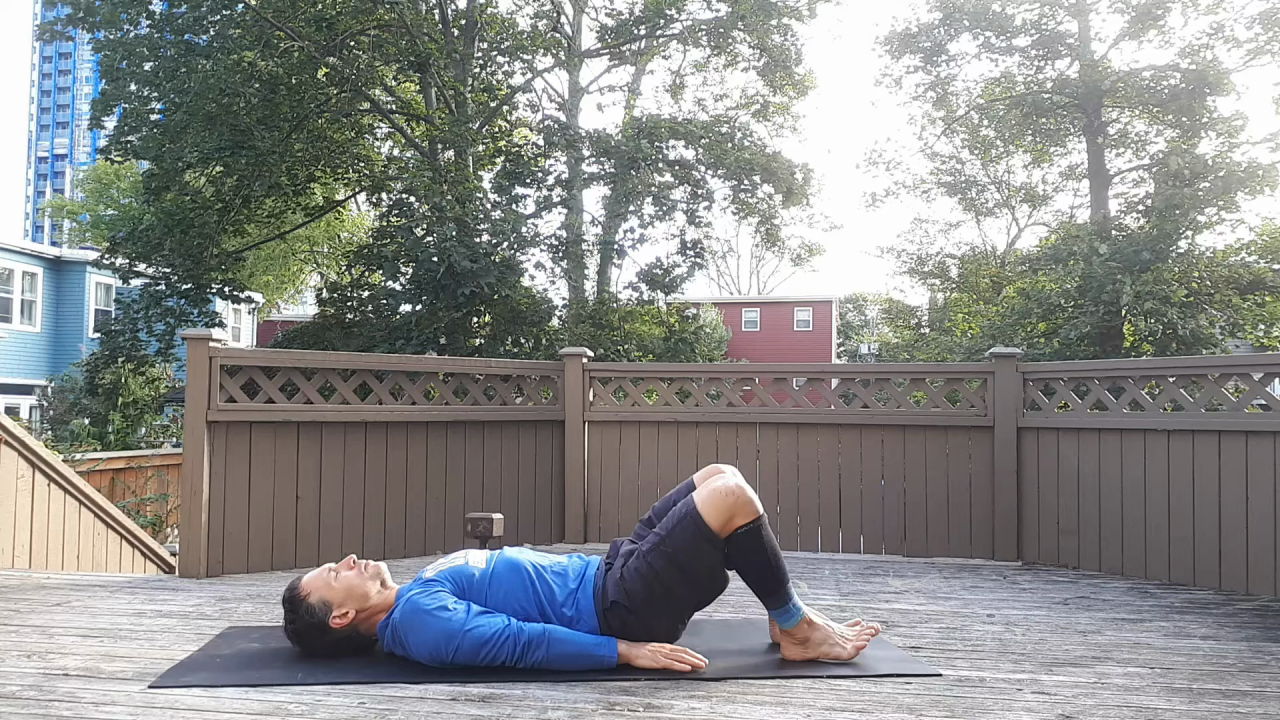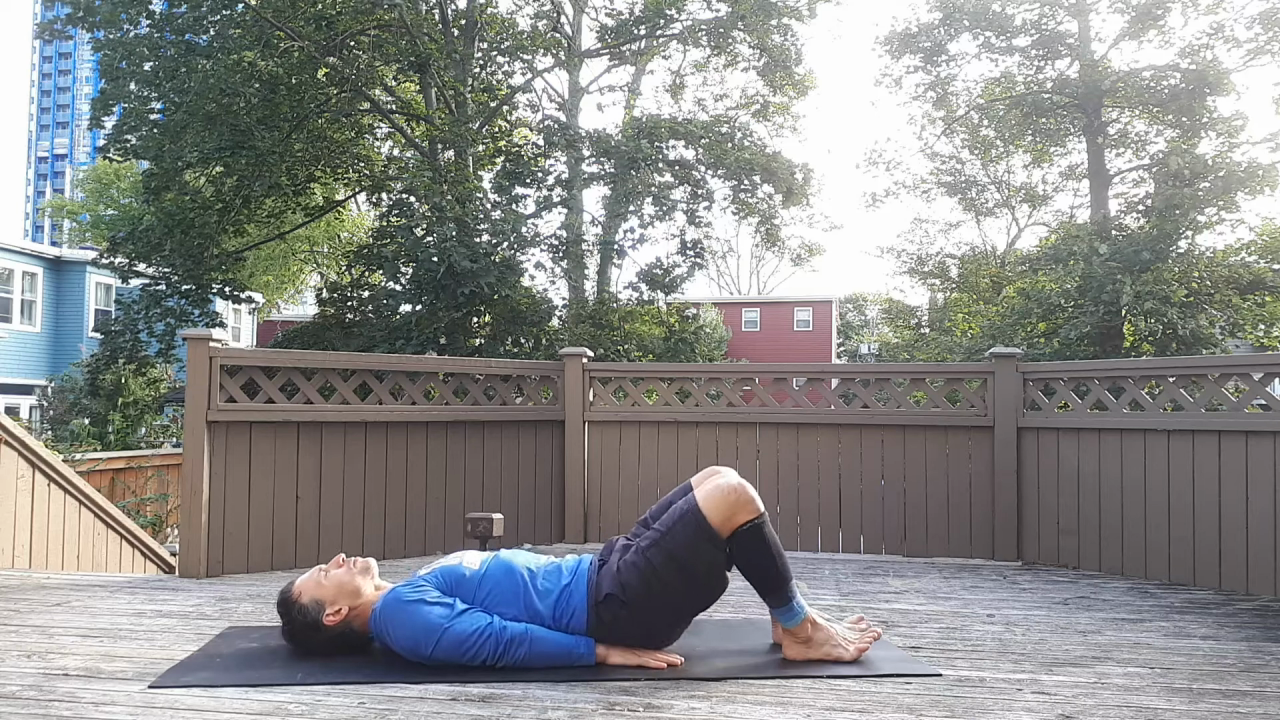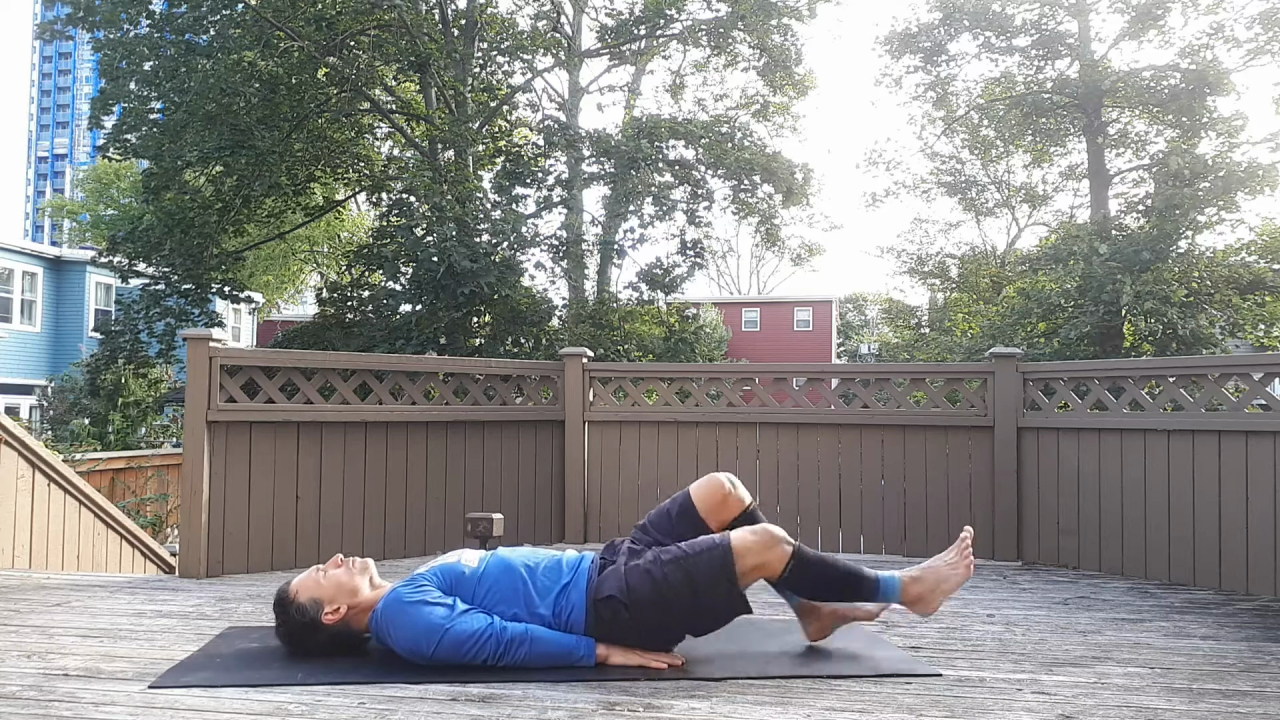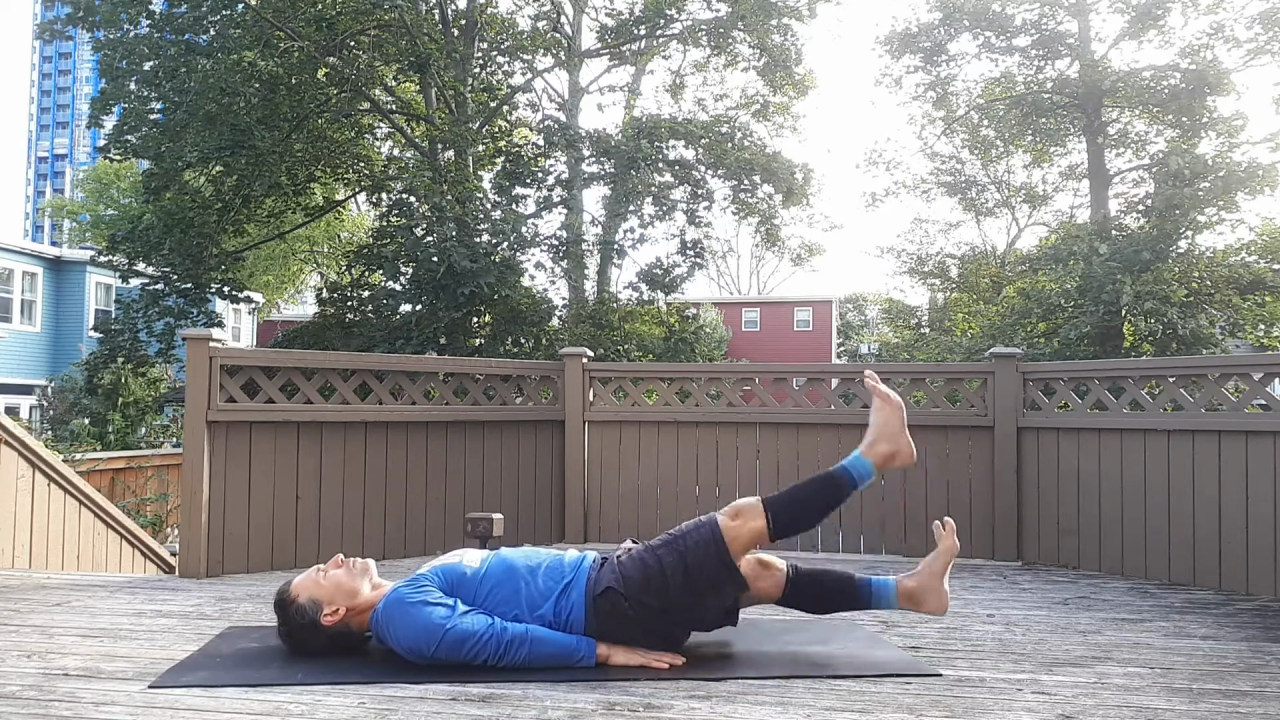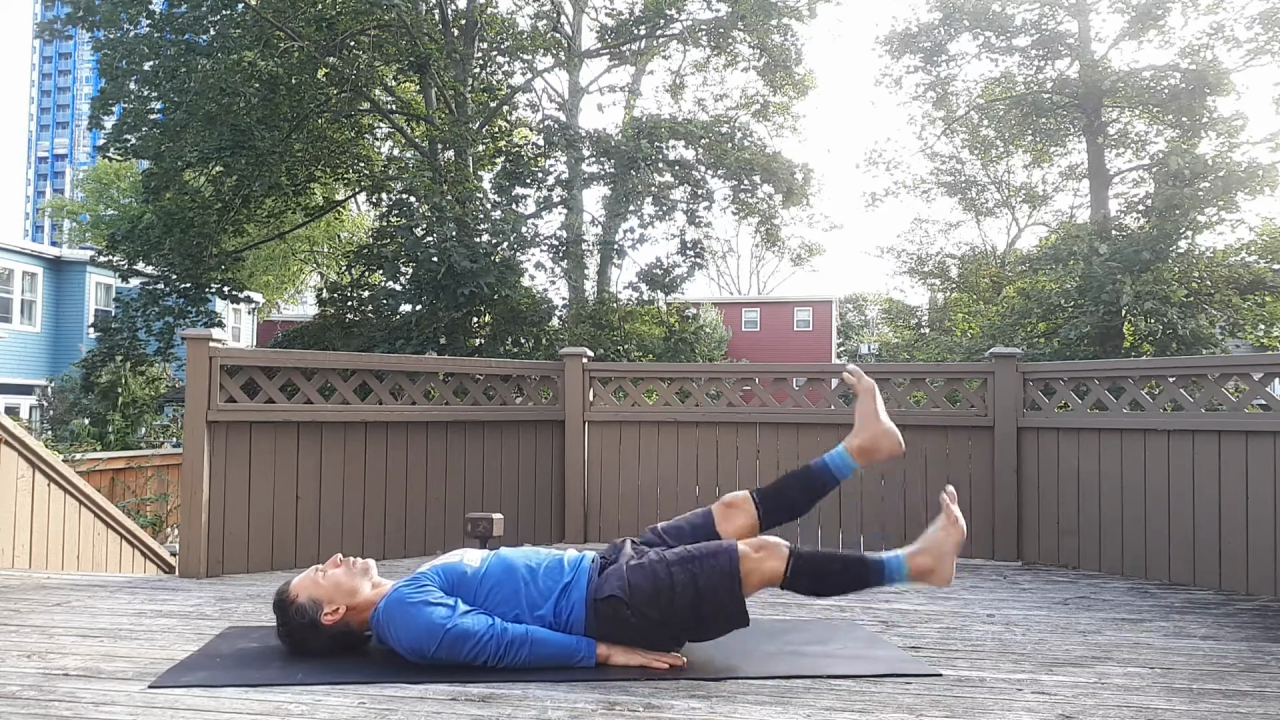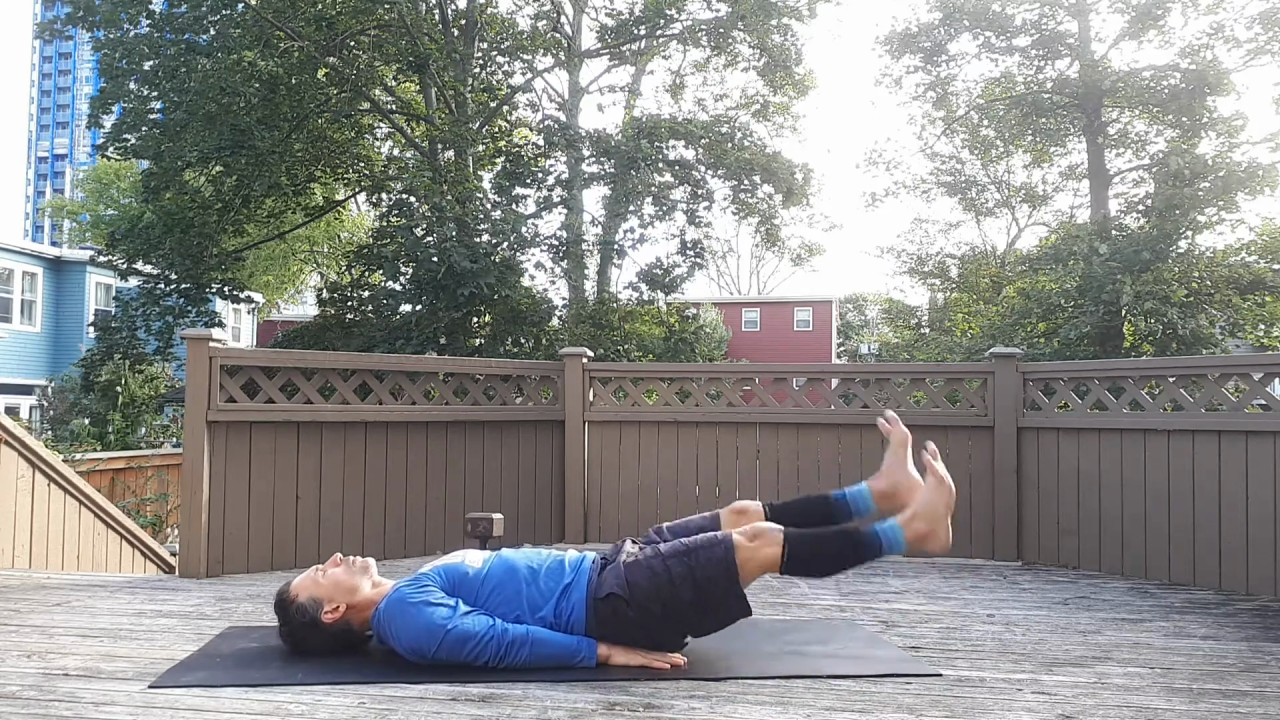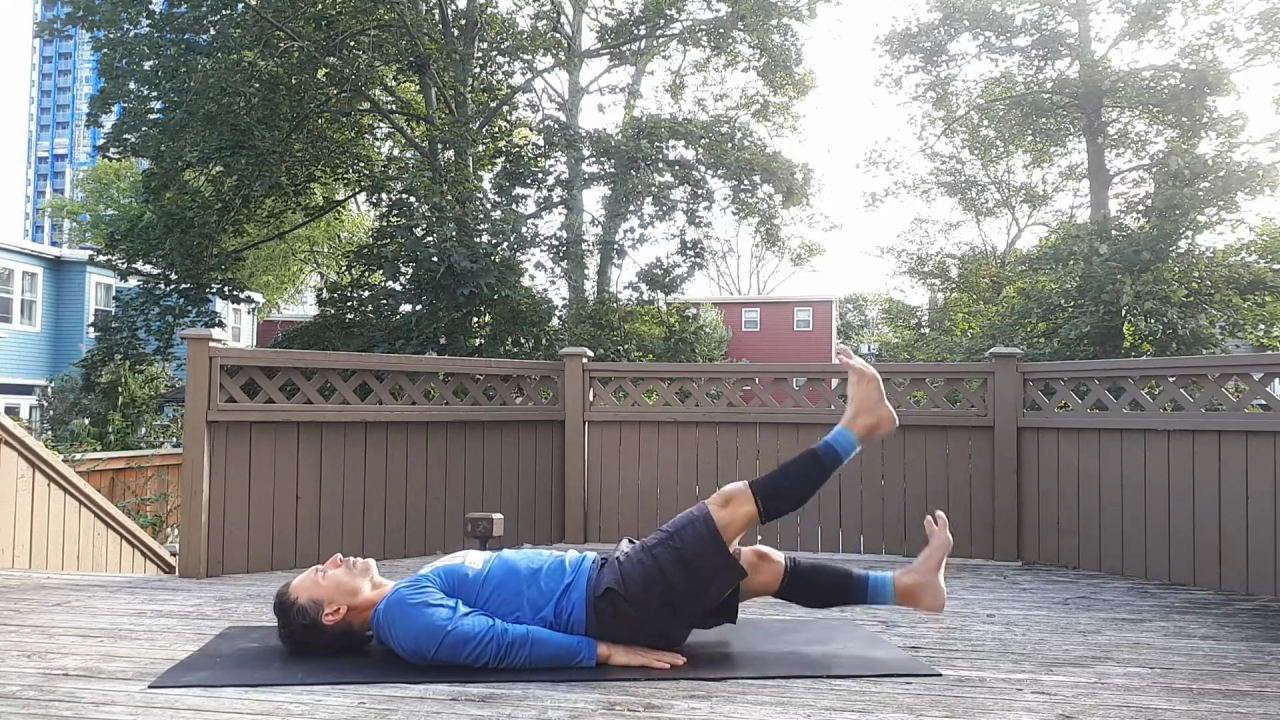
dt=0.5s
person 1, frame 1
left shoulder: (414, 596)
right shoulder: (417, 621)
right elbow: (520, 643)
right wrist: (628, 649)
left hip: (604, 572)
right hip: (621, 606)
left knee: (719, 475)
right knee: (732, 497)
left ankle: (788, 617)
right ankle: (800, 630)
person 1, frame 2
left shoulder: (407, 598)
right shoulder: (403, 618)
right elbow: (505, 642)
right wrist: (605, 650)
left hip: (600, 573)
right hip: (613, 606)
left knee: (718, 478)
right knee: (734, 496)
left ankle: (793, 617)
right ankle: (801, 631)
person 1, frame 3
left shoulder: (409, 591)
right shoulder: (404, 619)
right elbow: (500, 639)
right wrist: (606, 650)
left hip: (607, 566)
right hip: (611, 601)
left knee: (724, 491)
right knee: (762, 544)
left ankle: (813, 608)
right ankle: (904, 588)
person 1, frame 4
left shoulder: (410, 592)
right shoulder: (405, 619)
right elbow: (503, 640)
right wrist: (609, 649)
left hip: (605, 573)
right hip: (613, 602)
left knee: (762, 571)
right knee: (746, 519)
left ankle: (906, 590)
right ankle: (873, 455)
person 1, frame 5
left shoulder: (415, 587)
right shoulder: (407, 617)
right elbow: (505, 641)
right wrist: (609, 650)
left hip: (605, 568)
right hip: (611, 599)
left knee: (743, 509)
right knee: (767, 557)
left ankle: (859, 450)
right ankle: (912, 566)
person 1, frame 6
left shoulder: (410, 594)
right shoulder: (405, 618)
right elbow: (500, 641)
right wrist: (607, 650)
left hip: (607, 571)
right hip: (610, 607)
left knee: (744, 514)
right knee: (761, 542)
left ankle: (884, 491)
right ankle: (905, 529)
person 1, frame 7
left shoulder: (412, 592)
right shoulder: (405, 619)
right elbow: (502, 644)
right wrist: (607, 650)
left hip: (604, 576)
right hip: (612, 606)
left knee: (759, 562)
right knee: (734, 503)
left ankle: (903, 584)
right ankle: (854, 427)
